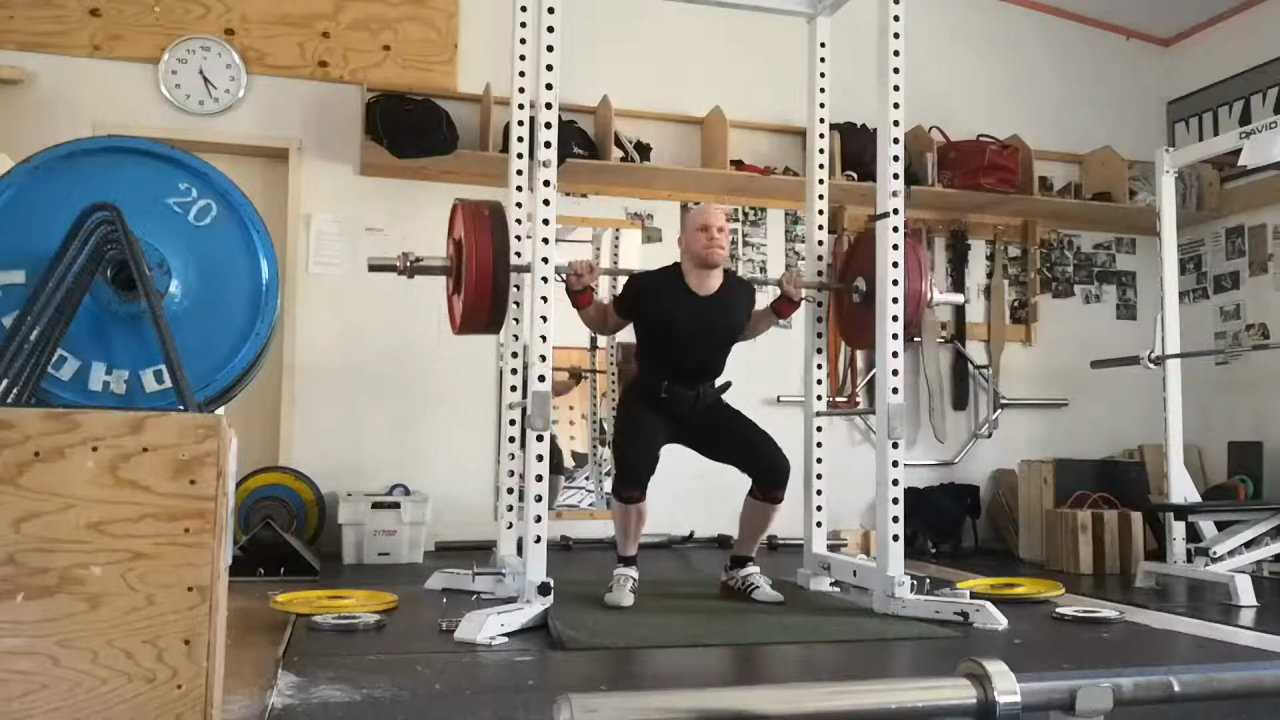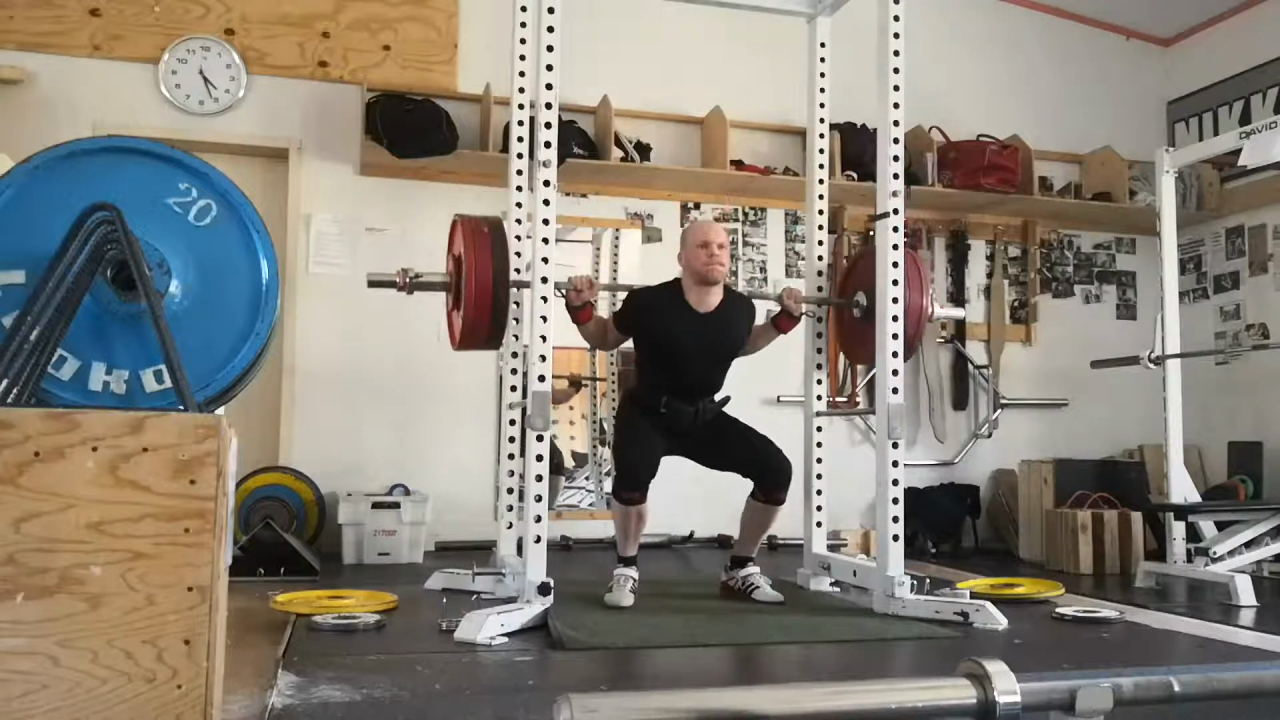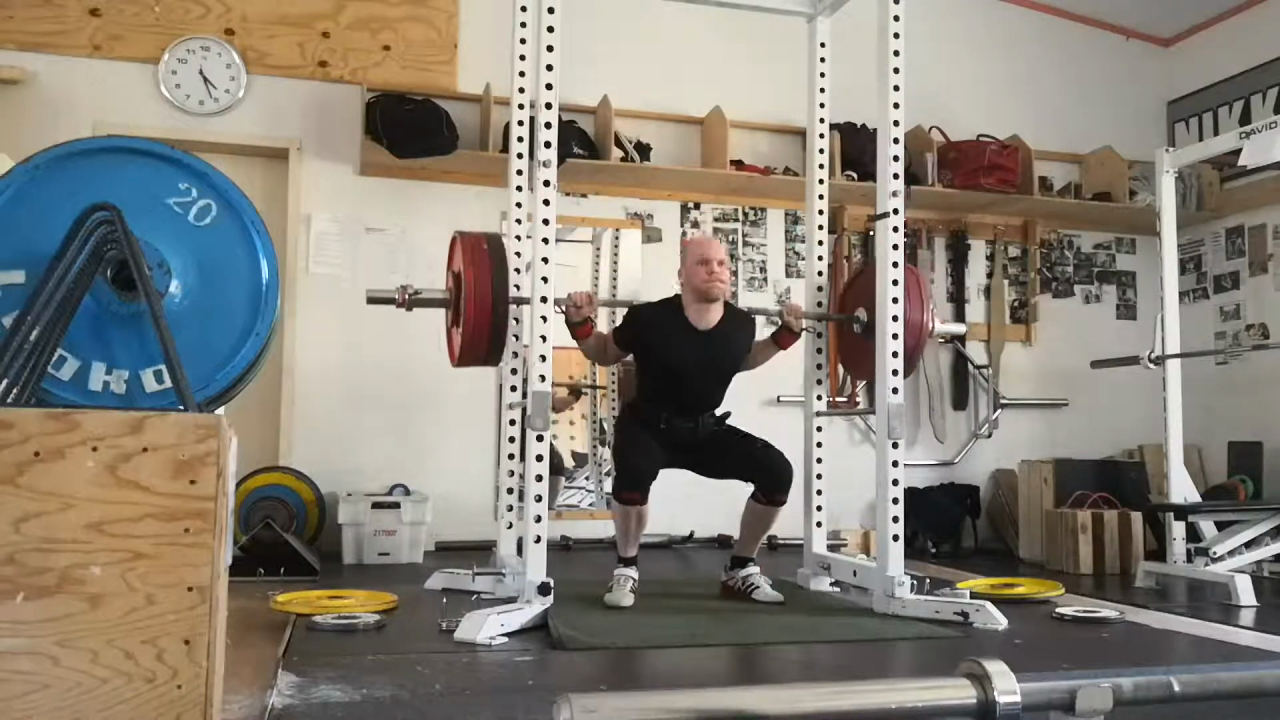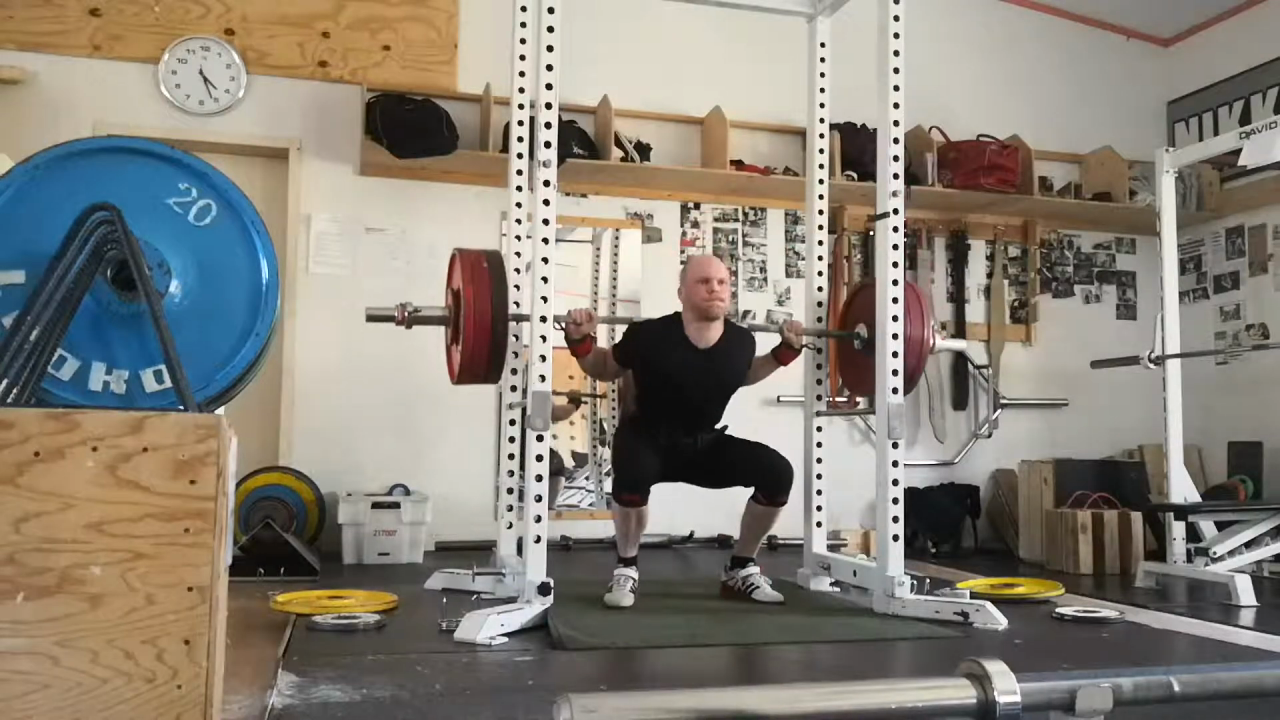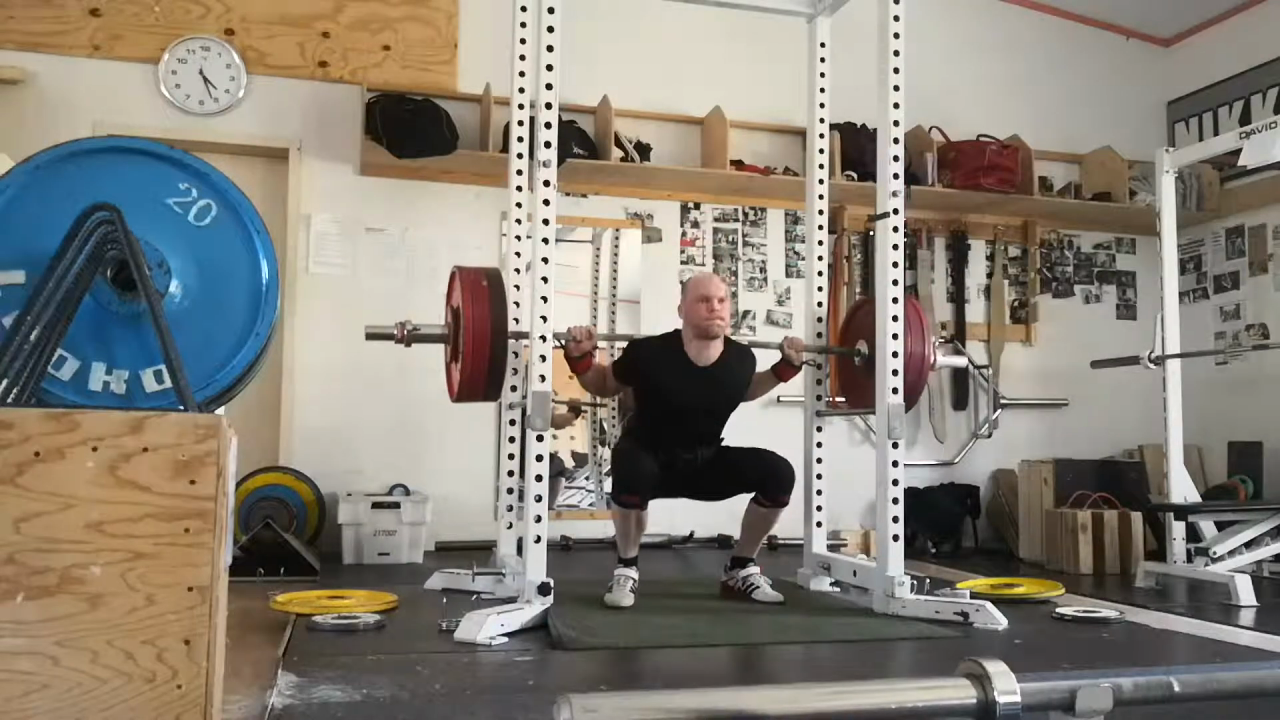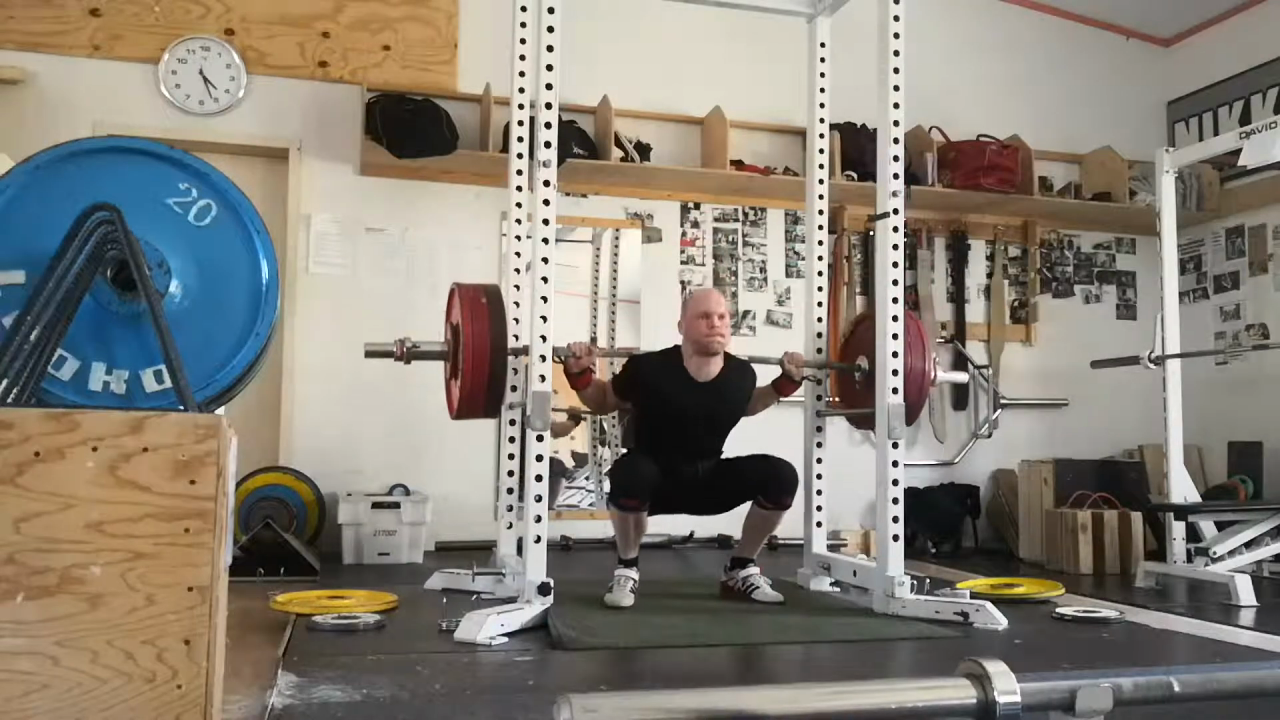
dt=0.1s
person 1, frame 1
left shoulder: (740, 293)
right shoulder: (650, 287)
right elbow: (606, 324)
left wrist: (785, 304)
right wrist: (581, 293)
left hip: (707, 404)
right hip: (649, 403)
left knee: (774, 466)
right knee: (634, 468)
left ankle: (740, 569)
right ankle: (626, 569)
person 1, frame 2
left shoulder: (740, 308)
right shoulder: (650, 303)
right elbow: (606, 339)
left wrist: (786, 319)
right wrist: (581, 309)
left hip: (706, 418)
right hip: (648, 414)
left knee: (776, 469)
right knee: (634, 471)
left ankle: (740, 569)
right ankle: (626, 570)
person 1, frame 3
left shoulder: (740, 325)
right shoulder: (650, 319)
right elbow: (605, 354)
left wrist: (786, 334)
right wrist: (581, 324)
left hip: (706, 431)
right hip: (648, 427)
left knee: (777, 471)
right knee: (634, 470)
left ankle: (740, 569)
right ankle: (626, 570)
person 1, frame 4
left shoulder: (740, 342)
right shoulder: (650, 336)
right elbow: (605, 370)
left wrist: (785, 351)
right wrist: (581, 341)
left hip: (706, 444)
right hip: (648, 439)
left knee: (778, 473)
right knee: (634, 473)
left ankle: (740, 570)
right ankle: (626, 570)
person 1, frame 5
left shoulder: (740, 360)
right shoulder: (650, 354)
right elbow: (605, 386)
left wrist: (786, 367)
right wrist: (580, 359)
left hip: (707, 463)
right hip: (651, 460)
left knee: (778, 474)
right knee: (633, 472)
left ankle: (740, 570)
right ankle: (627, 570)
person 1, frame 6
left shoulder: (740, 374)
right shoulder: (650, 370)
right elbow: (605, 402)
left wrist: (786, 382)
right wrist: (579, 374)
left hip: (707, 478)
right hip: (652, 473)
left knee: (781, 477)
right knee: (631, 475)
left ankle: (739, 570)
right ankle: (627, 570)
